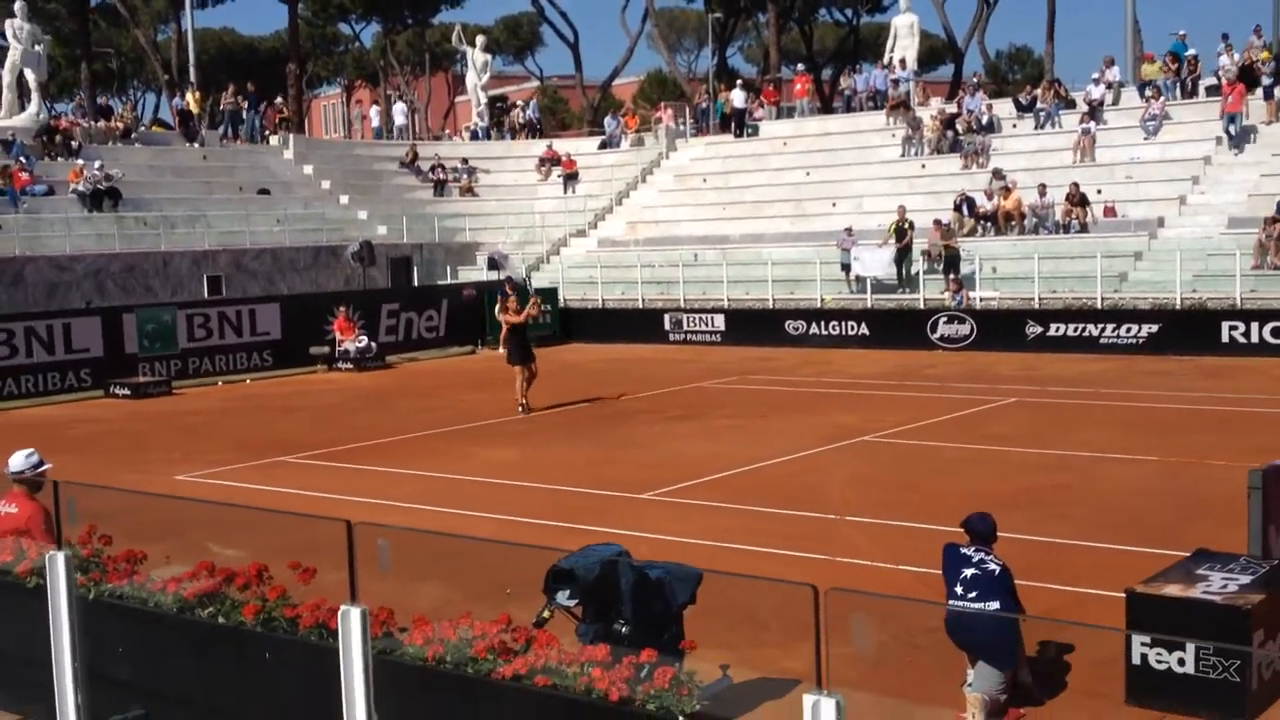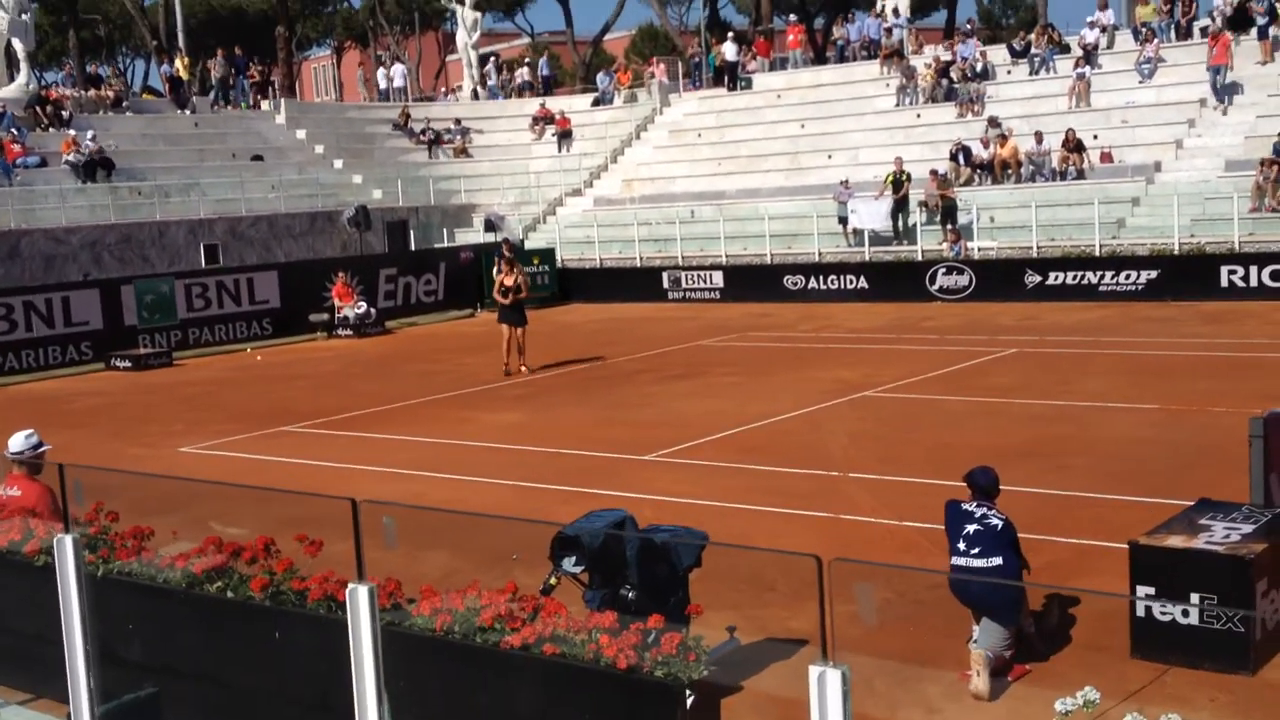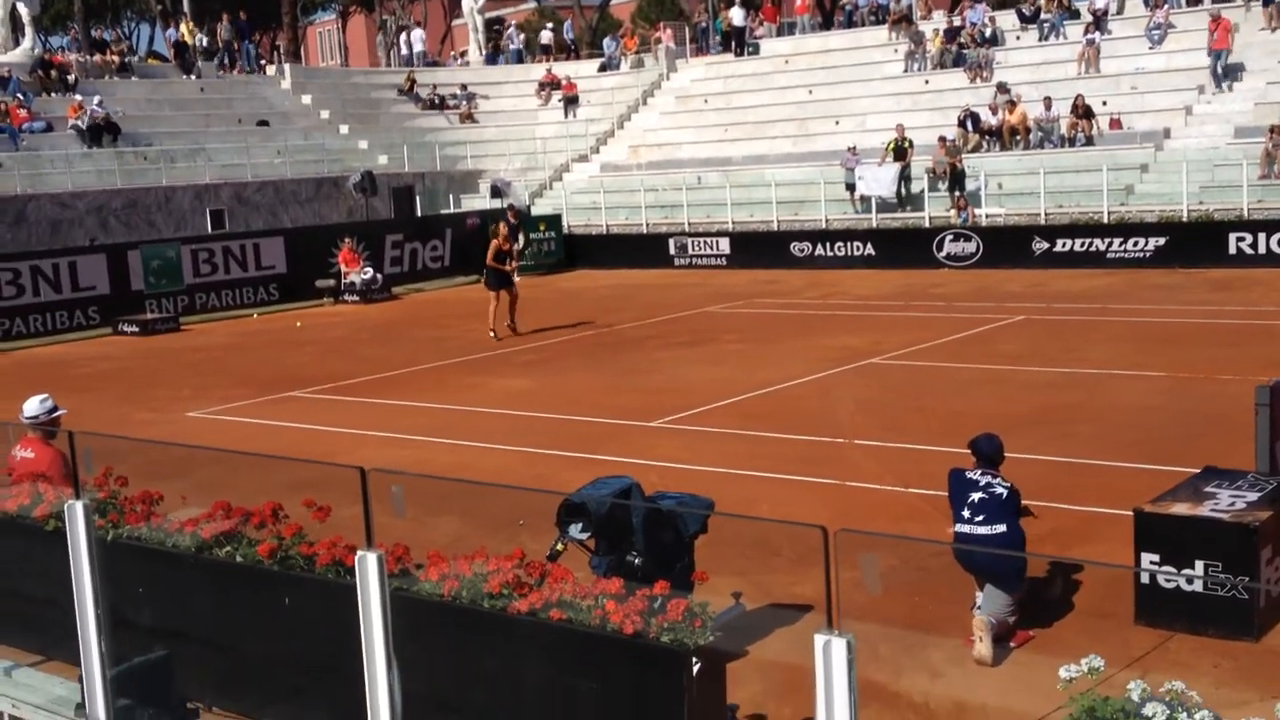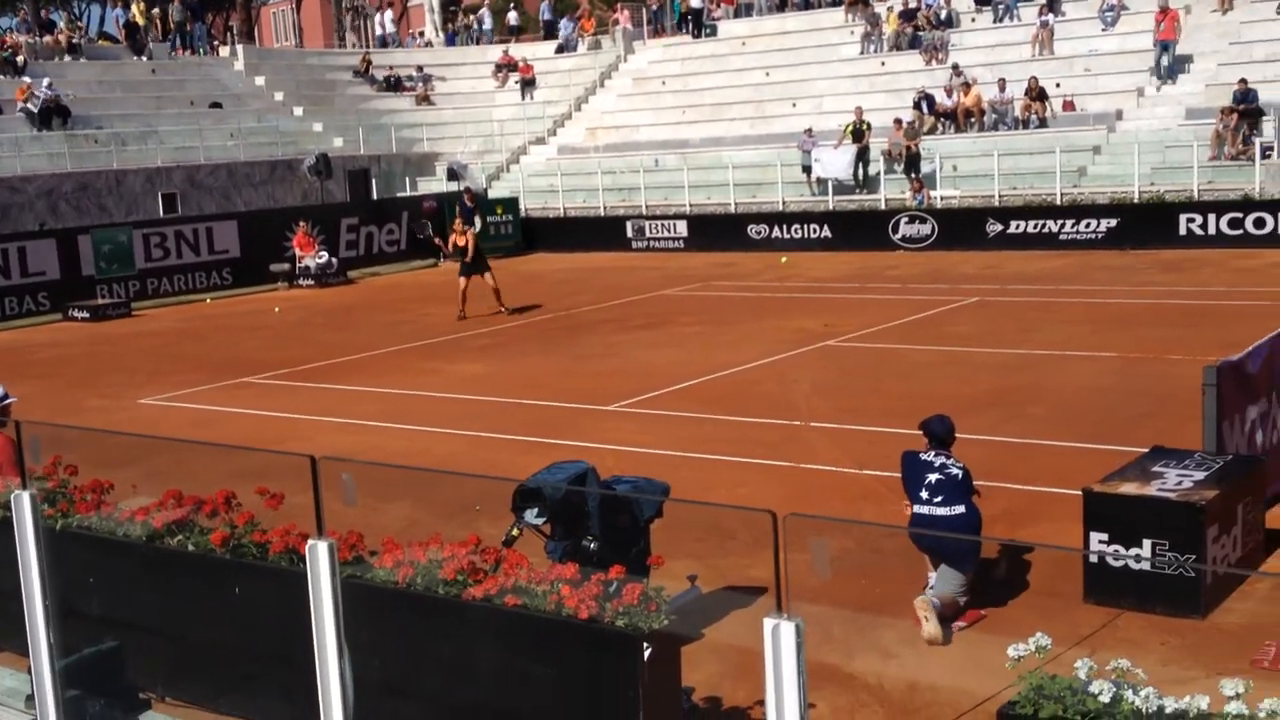
dt=0.7s
person 1, frame 1
left shoulder: (951, 552)
right shoulder: (1000, 568)
right elbow: (1014, 606)
right wrist: (1019, 611)
left hip: (959, 627)
right hip: (993, 627)
left ankle: (975, 684)
right ankle: (982, 696)
person 1, frame 2
left shoulder: (953, 508)
right shoulder: (1004, 522)
right elbow: (1017, 560)
right wrist: (1022, 564)
left hip: (962, 585)
right hip: (998, 585)
left ankle: (980, 638)
right ankle: (987, 654)
person 1, frame 3
left shoulder: (956, 476)
right shoulder: (1010, 491)
left hip: (965, 552)
right hip: (1004, 553)
right knee: (1002, 611)
left ankle: (982, 603)
right ankle: (990, 622)
person 1, frame 4
left shoulder: (910, 459)
right shoulder: (962, 470)
left hip: (922, 532)
right hip: (961, 535)
right knee: (952, 598)
left ankle: (934, 582)
right ankle: (933, 602)
